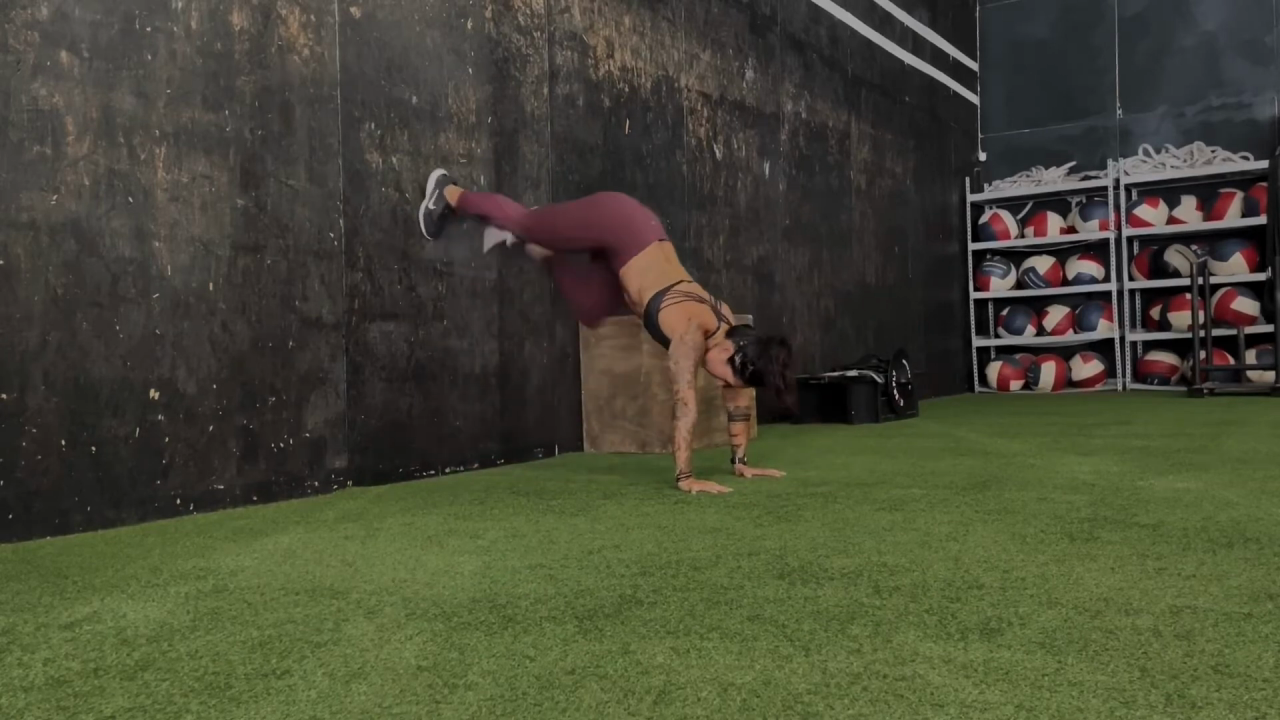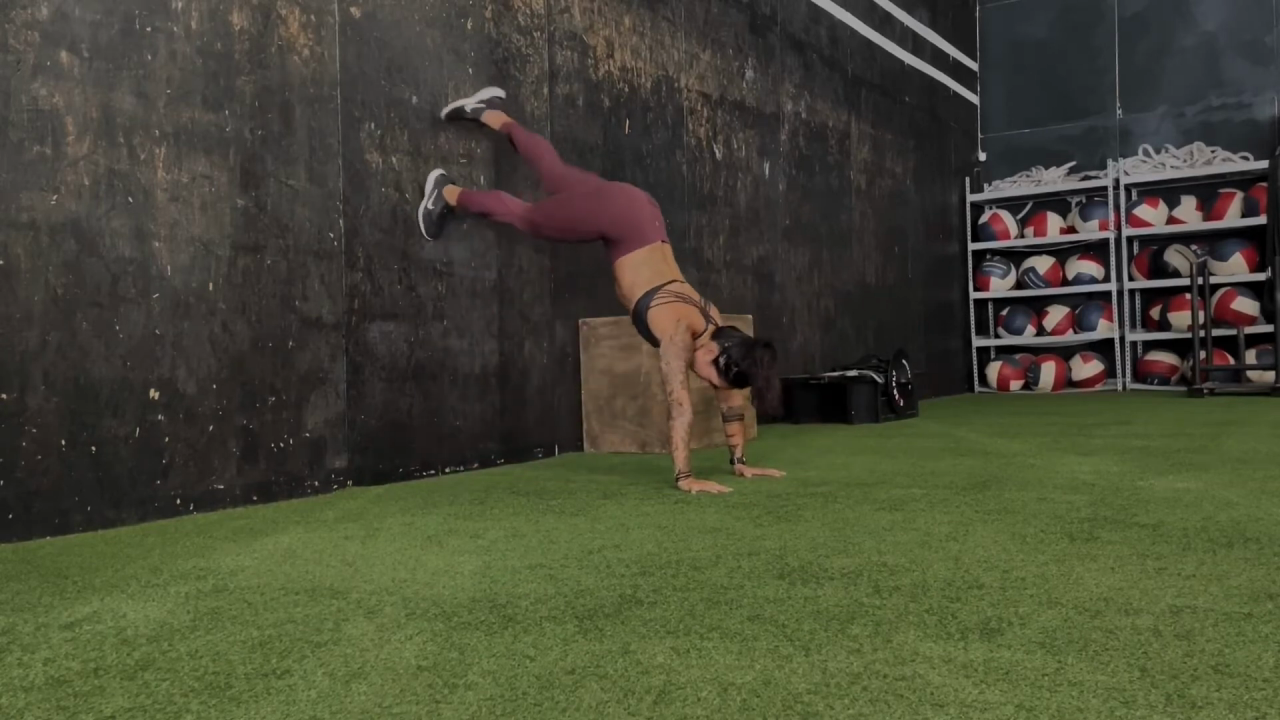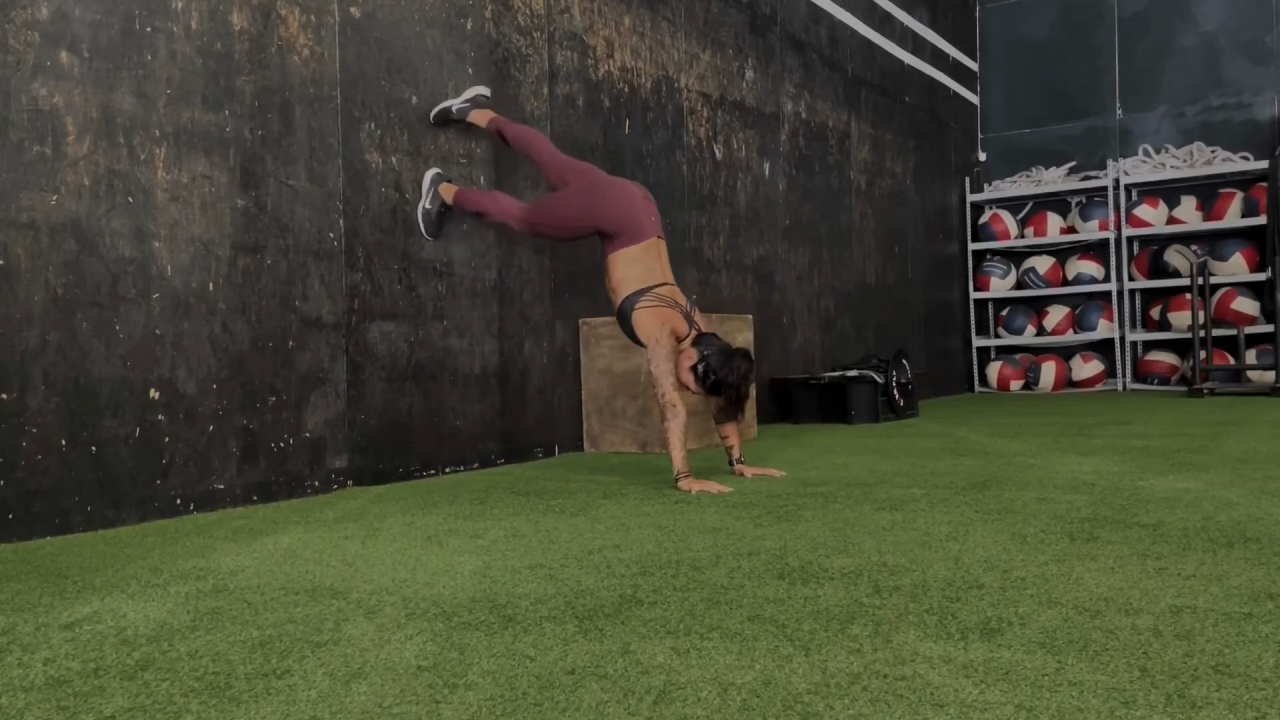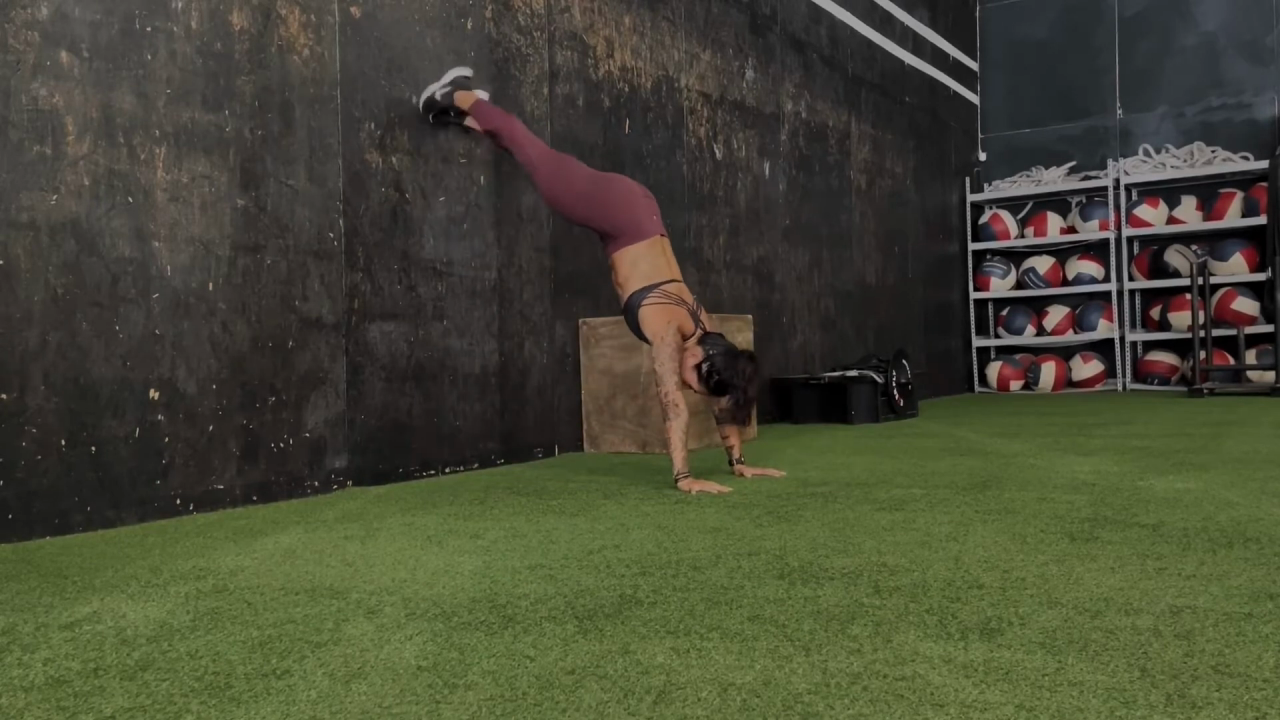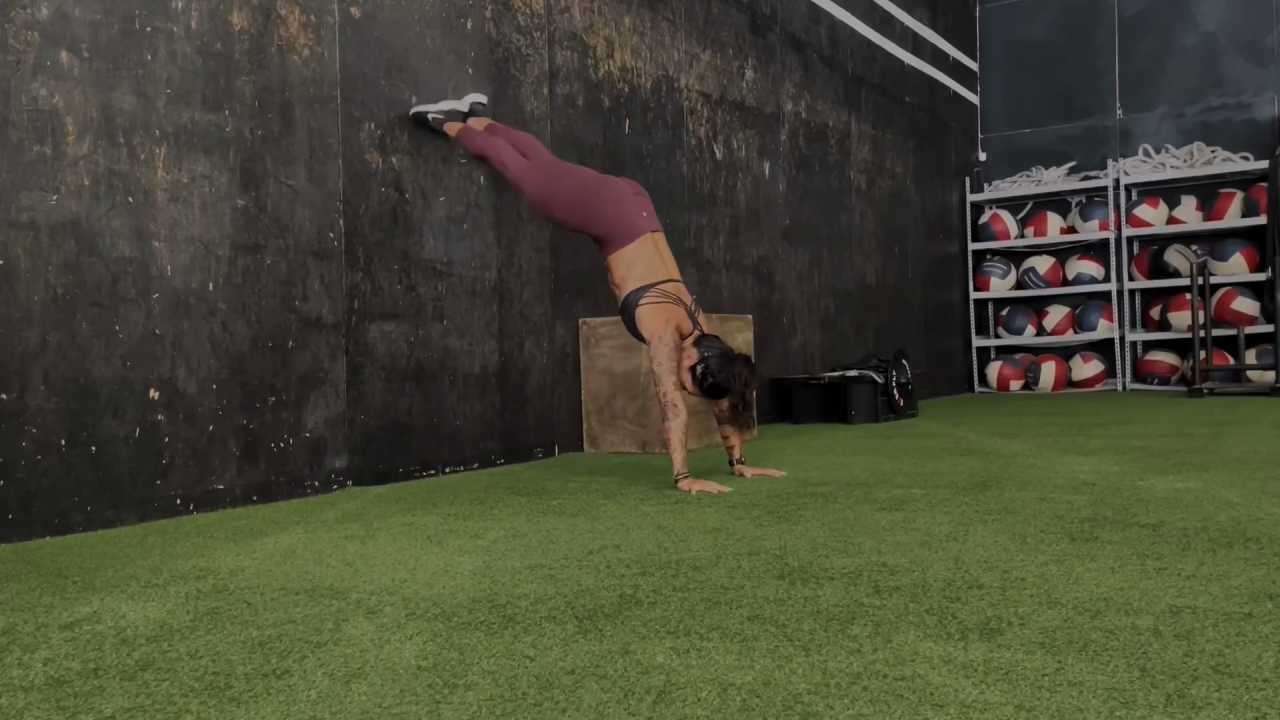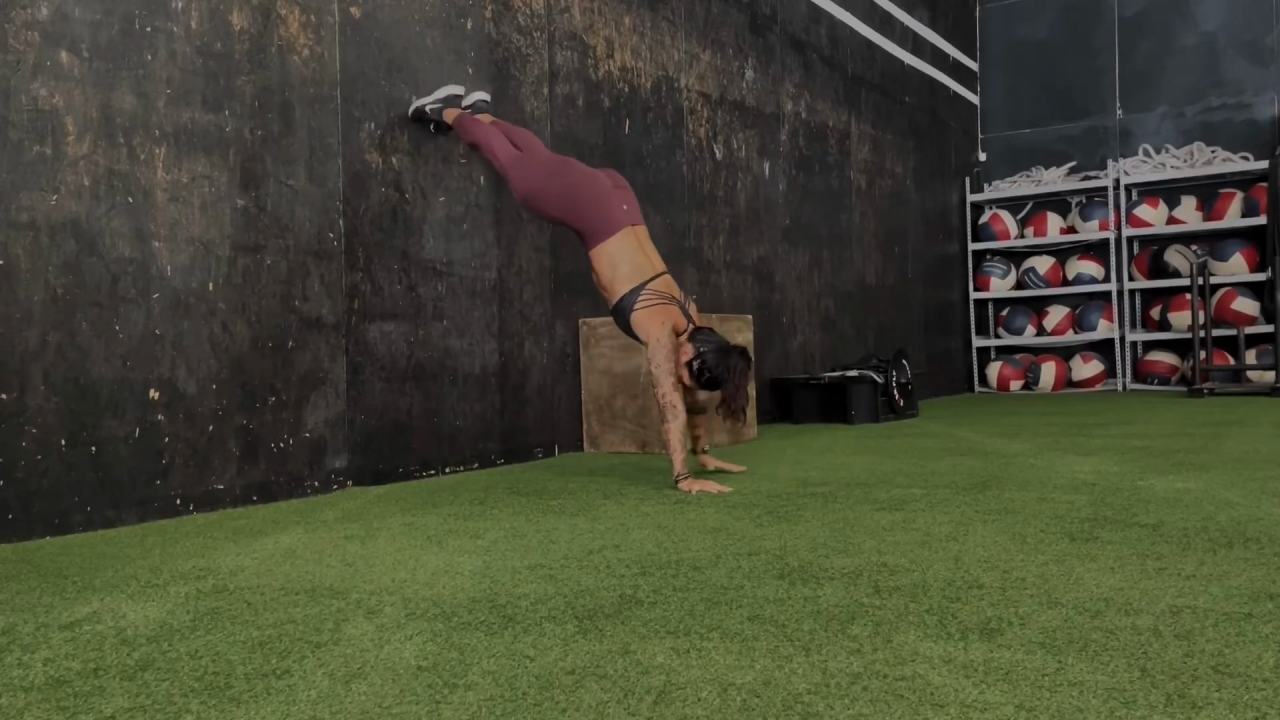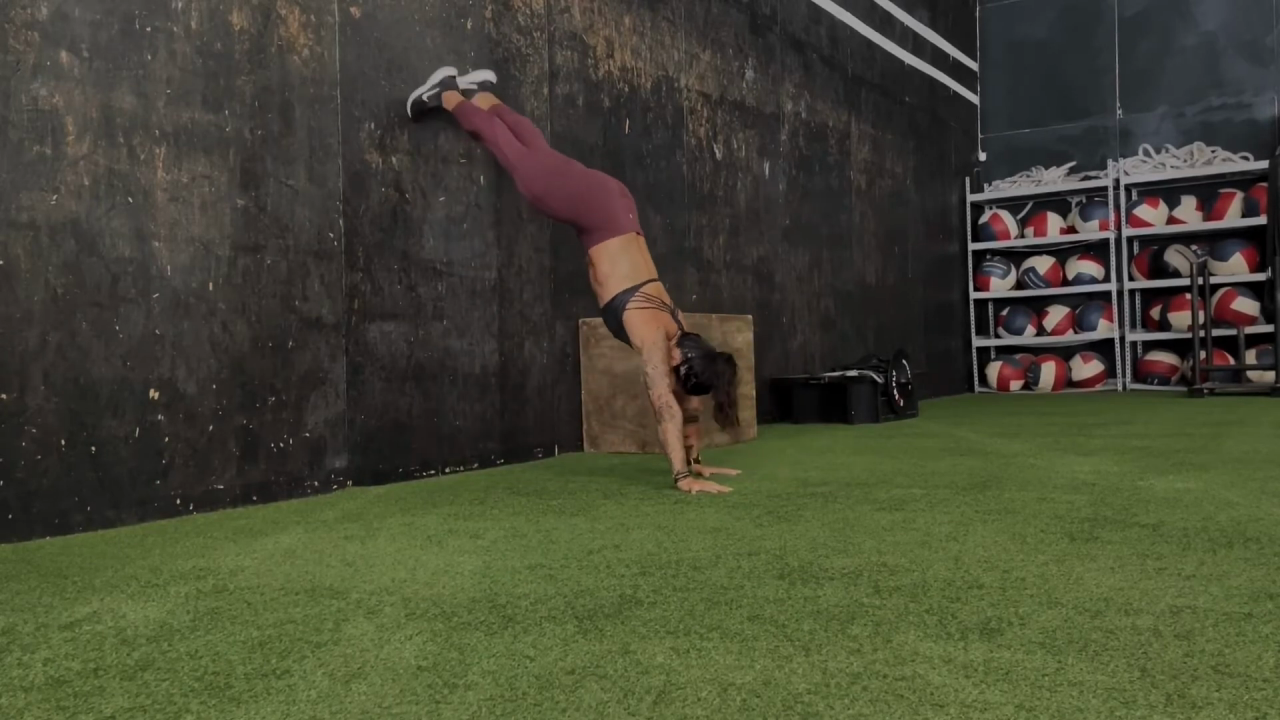
dt=0.3s
person 1, frame 1
left shoulder: (728, 326)
right shoulder: (692, 333)
left elbow: (737, 400)
right elbow: (685, 405)
left wrist: (740, 461)
right wrist: (686, 478)
left hip: (634, 230)
right hip: (614, 219)
left knee: (590, 312)
right knee: (525, 224)
left ankle: (533, 246)
right ankle: (449, 193)
person 1, frame 2
left shoulder: (719, 332)
right shoulder: (679, 332)
left elbow: (731, 399)
right elbow: (679, 404)
left wrist: (740, 461)
right wrist: (685, 477)
left hip: (639, 214)
right hip: (617, 214)
left knee: (557, 178)
right knee: (523, 216)
left ankle: (492, 112)
right ankle: (446, 193)
person 1, frame 3
left shoulder: (701, 333)
right shoulder: (663, 335)
left elbow: (722, 402)
right elbow: (671, 405)
left wrist: (738, 462)
right wrist: (684, 477)
left hip: (632, 206)
right hip: (616, 209)
left knee: (554, 162)
right knee: (521, 219)
left ankle: (477, 112)
right ankle: (444, 195)
person 1, frame 4
left shoulder: (706, 332)
right shoulder: (668, 331)
left elbow: (723, 400)
right elbow: (673, 404)
left wrist: (738, 462)
right wrist: (684, 477)
left hip: (635, 205)
right hip: (617, 208)
left knee: (549, 160)
right knee: (536, 157)
left ankle: (473, 111)
right ankle: (459, 95)
person 1, frame 5
left shoulder: (701, 332)
right shoulder: (666, 329)
left elbow: (722, 402)
right elbow: (671, 404)
left wrist: (738, 462)
right wrist: (683, 476)
left hip: (629, 201)
right hip: (611, 208)
left knee: (548, 167)
right knee: (526, 173)
left ankle: (478, 118)
right ankle: (450, 122)
person 1, frame 6
left shoulder: (690, 320)
right shoulder: (660, 327)
left elbow: (696, 394)
right elbow: (670, 404)
left wrist: (703, 452)
right wrist: (683, 477)
left hip: (613, 192)
right hip: (593, 204)
left knee: (543, 162)
right knee: (517, 166)
left ankle: (481, 113)
right ankle: (450, 111)
person 1, frame 7
left shoulder: (677, 332)
right shoulder: (653, 332)
left elbow: (687, 402)
right elbow: (667, 406)
left wrist: (695, 463)
right wrist: (683, 476)
left hip: (611, 203)
right hip: (598, 209)
left knee: (543, 156)
right knee: (518, 158)
left ankle: (482, 94)
right ankle: (448, 94)
